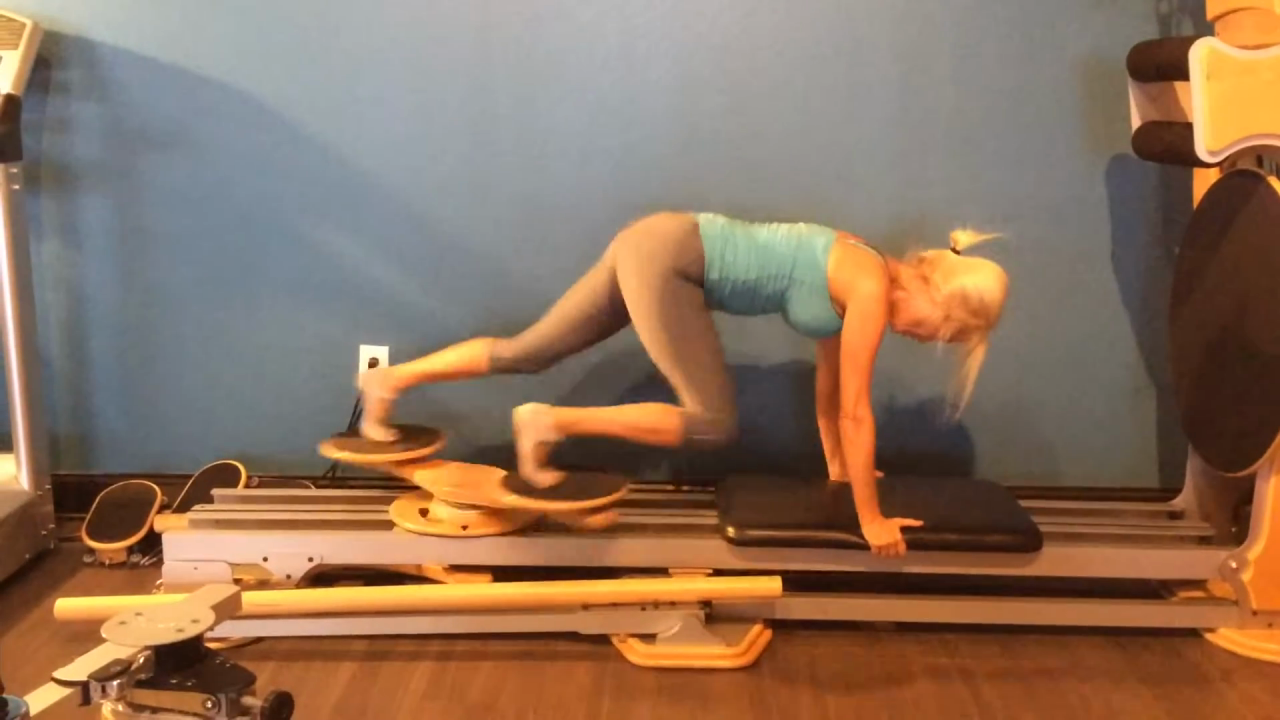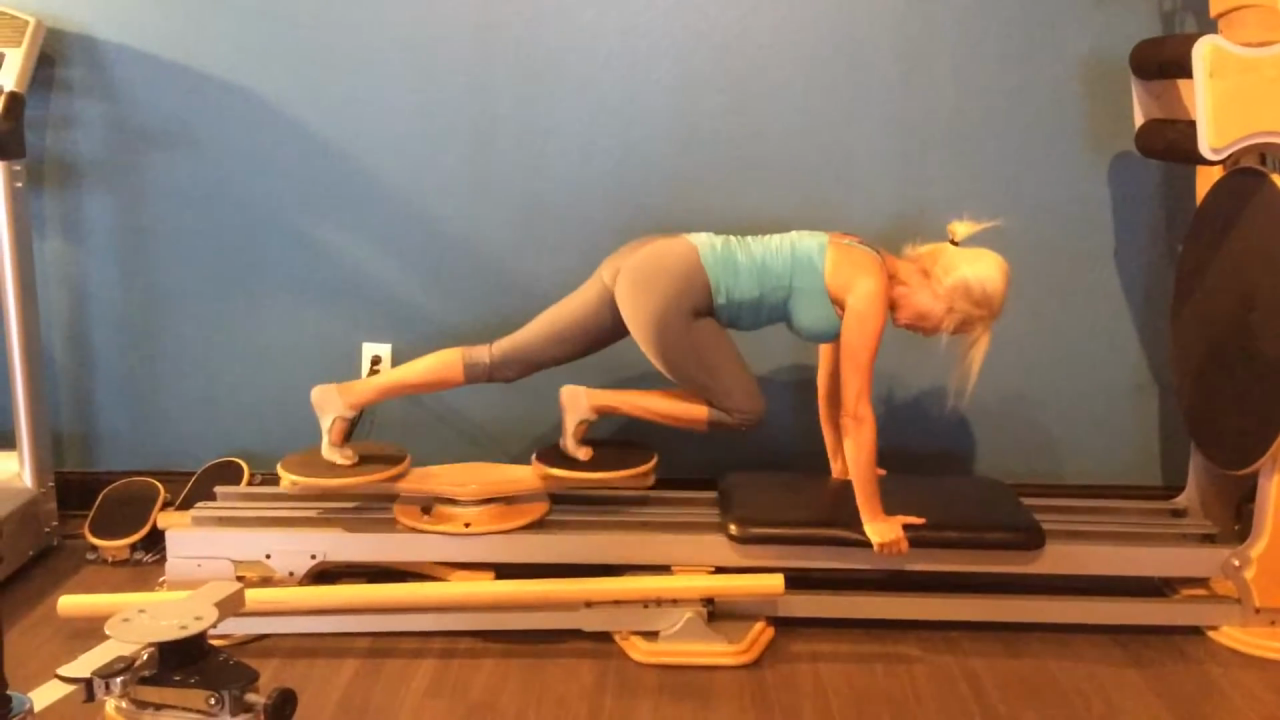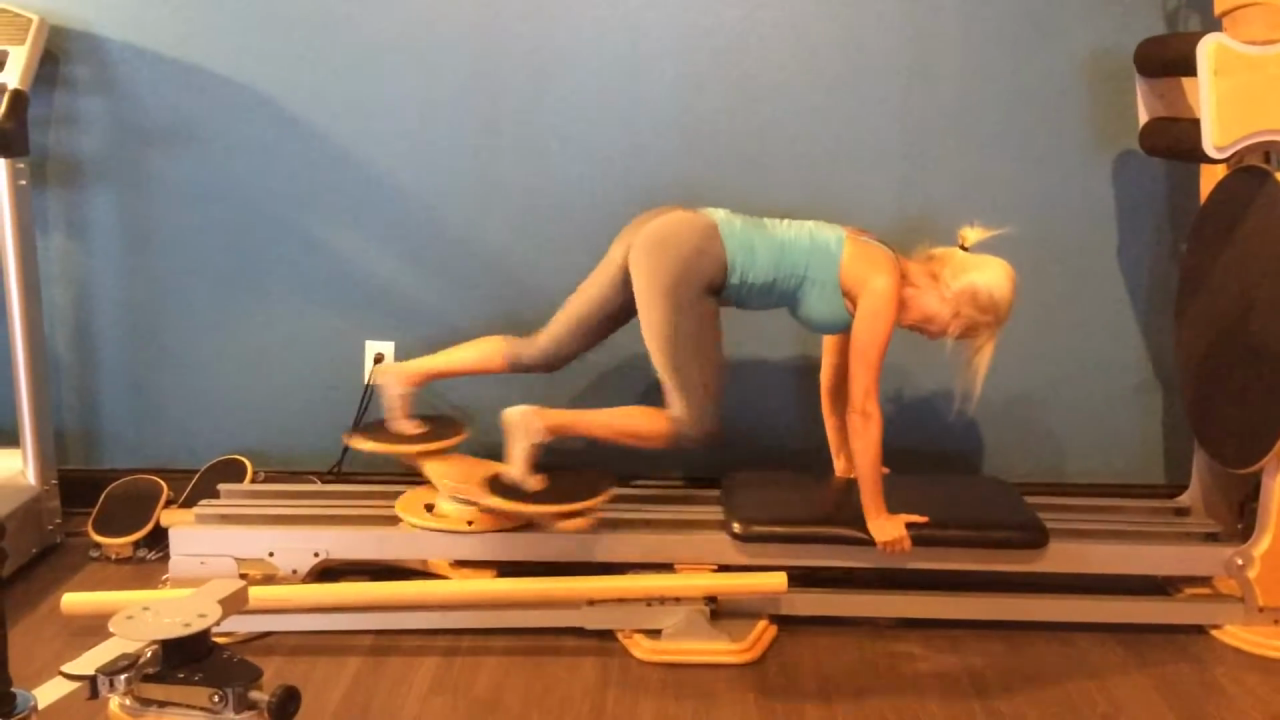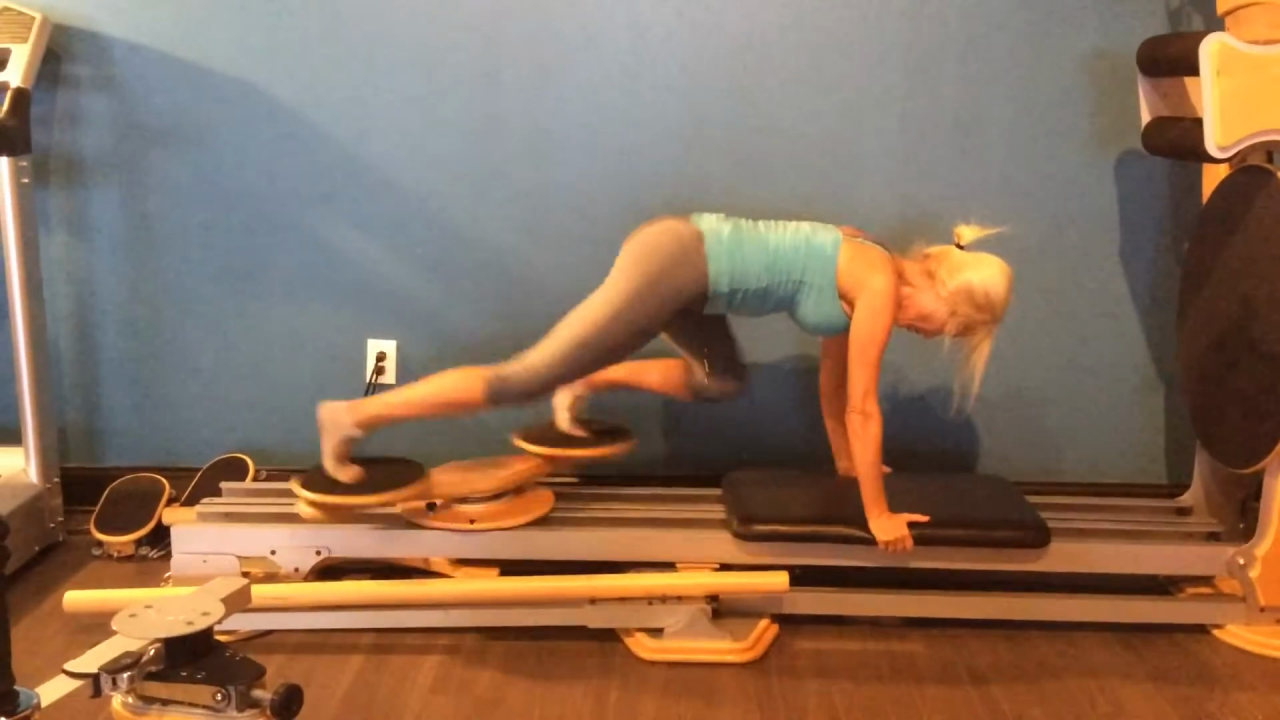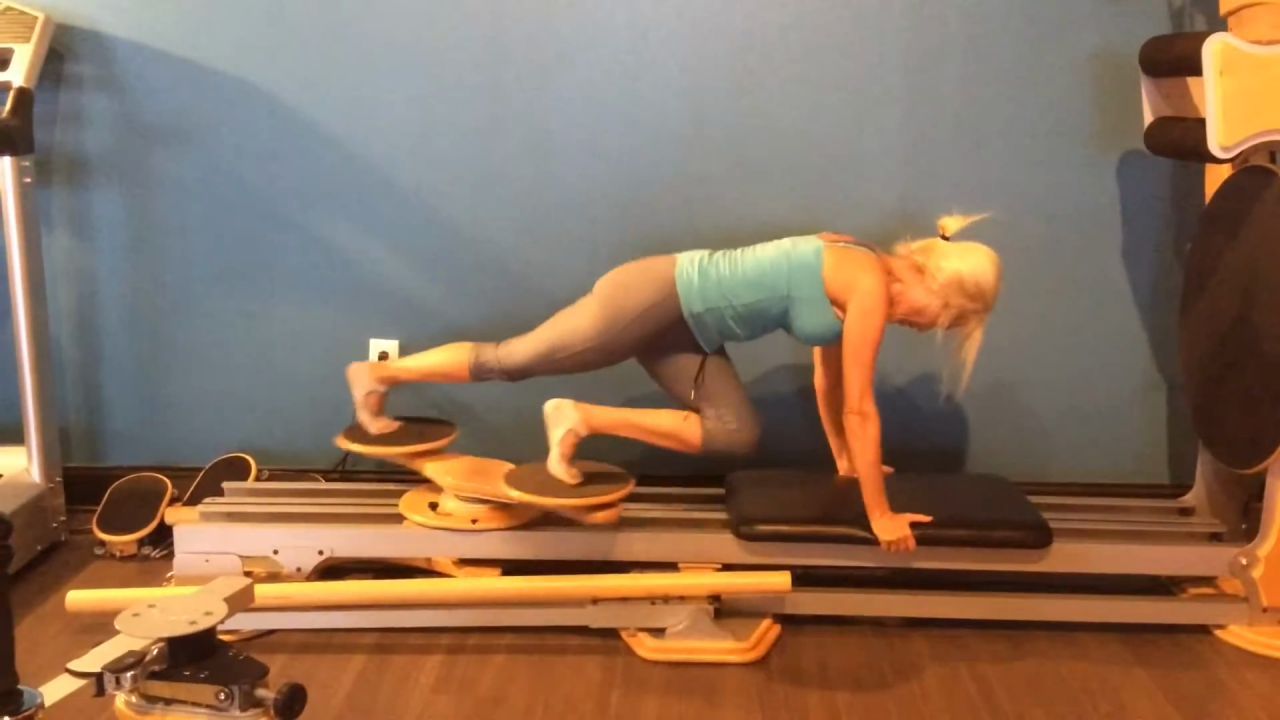
dt=0.4s
person 1, frame 1
left shoulder: (856, 279)
right shoulder: (873, 288)
left elbow: (830, 385)
right elbow: (856, 411)
left wrist: (839, 470)
right wrist: (871, 518)
left hip: (657, 246)
right hip: (666, 254)
left knee: (529, 352)
right knee: (714, 426)
left ankle: (389, 382)
right ankle: (549, 424)
person 1, frame 2
left shoulder: (858, 271)
right shoulder: (873, 287)
left elbow: (829, 384)
right elbow: (855, 412)
left wrist: (841, 469)
right wrist: (874, 515)
left hip: (649, 264)
right hip: (666, 290)
left knee: (500, 361)
right knee: (744, 410)
left ankle: (345, 397)
right ankle: (593, 401)
person 1, frame 3
left shoulder: (863, 275)
right shoulder: (887, 284)
left elbow: (833, 382)
right elbow: (860, 406)
left wrist: (846, 467)
right wrist: (875, 515)
left hip: (661, 232)
right hip: (682, 255)
left knee: (544, 351)
right knee: (697, 424)
left ankle: (407, 377)
right ankle: (537, 427)
person 1, frame 4
left shoulder: (863, 272)
right shoulder: (882, 286)
left elbow: (834, 377)
right elbow: (861, 408)
left wrist: (846, 463)
right wrist: (877, 512)
left hip: (683, 249)
right hip: (675, 264)
left knee: (721, 378)
right knee: (525, 378)
left ankle: (593, 377)
right ankle: (352, 416)
person 1, frame 5
left shoulder: (852, 275)
right shoulder: (870, 285)
left elbow: (828, 379)
right elbow: (859, 408)
left wrist: (847, 464)
right wrist: (880, 514)
left hip: (681, 321)
right hip: (652, 302)
left knee: (735, 436)
right knee: (507, 360)
left ankle: (582, 420)
right ankle: (376, 375)
